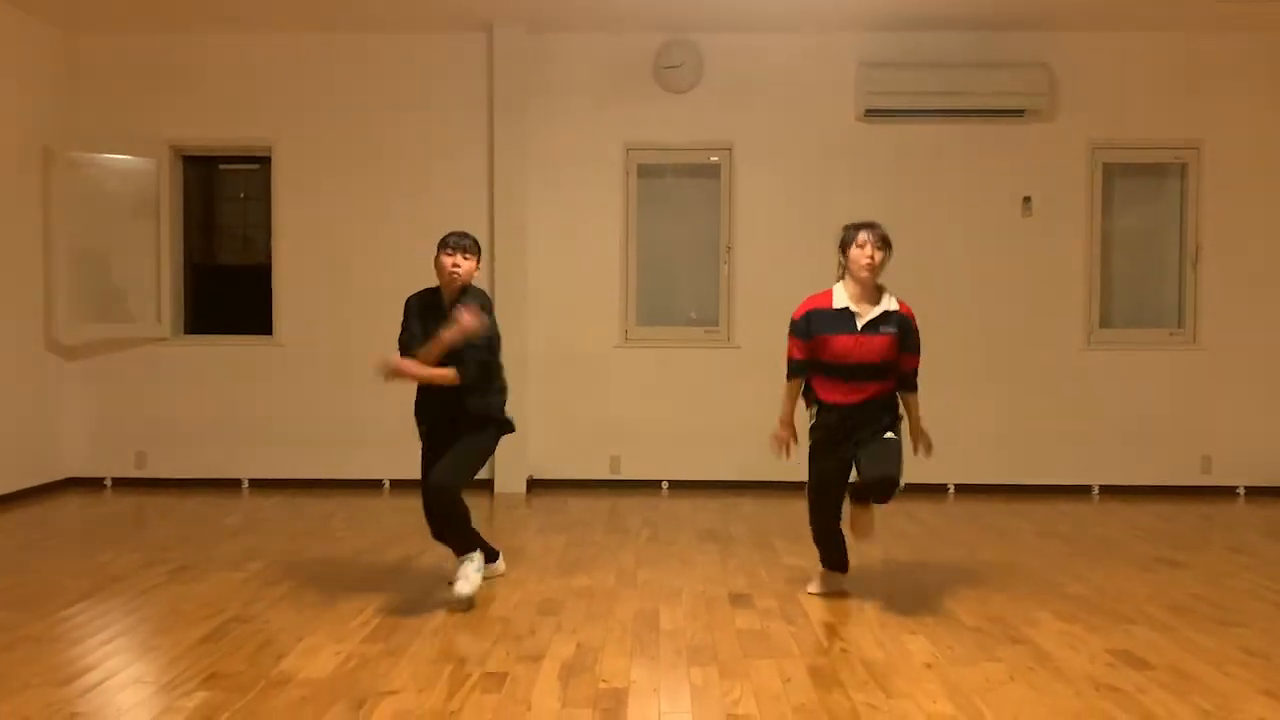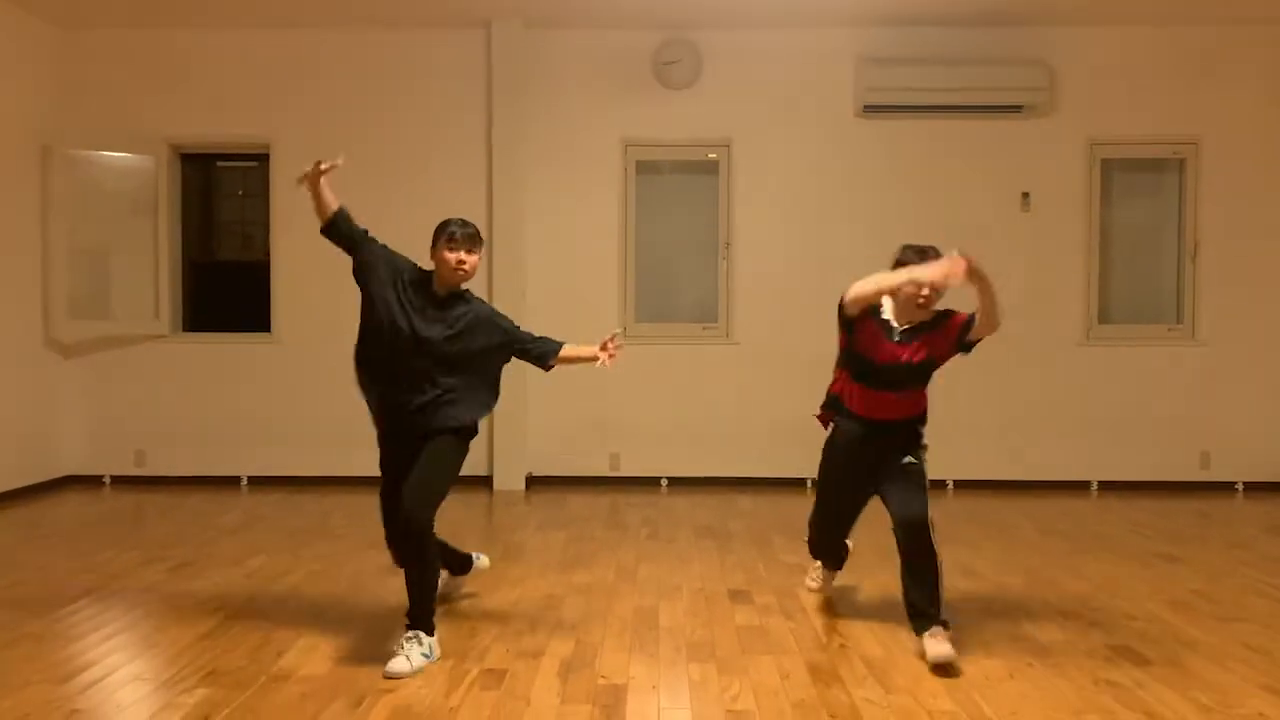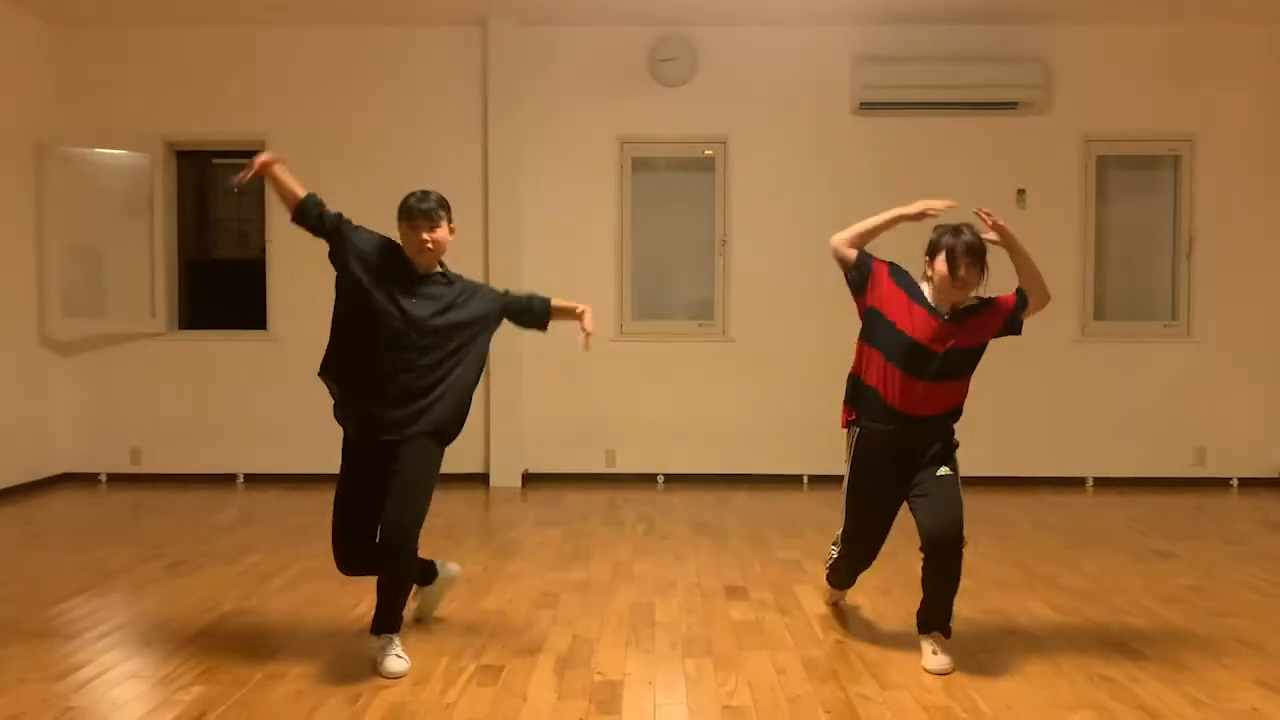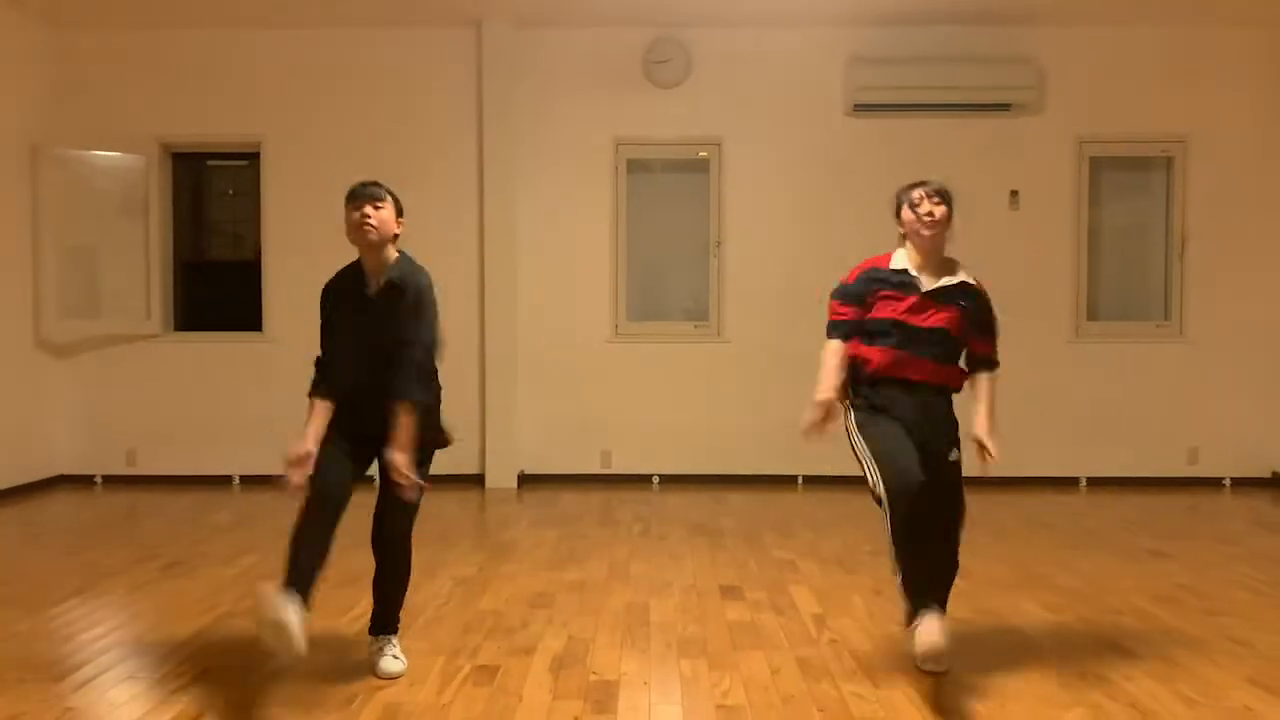
dt=0.3s
person 1, frame 1
left shoulder: (477, 304)
right shoulder: (418, 305)
left elbow: (463, 365)
right elbow: (400, 365)
left wrist: (429, 363)
right wrist: (448, 340)
left hip: (480, 422)
right hip: (437, 424)
left knee: (441, 487)
right knee: (438, 513)
left ankle: (471, 553)
right ankle: (486, 557)
person 1, frame 2
left shoulder: (478, 318)
right shoulder: (392, 275)
left elbow: (533, 347)
right elbow: (344, 232)
left wrist: (591, 352)
right wrist: (319, 185)
left hip: (446, 430)
right hip: (395, 429)
left knee: (412, 511)
right knee: (404, 544)
left ankle: (420, 635)
right ankle: (463, 564)
person 1, frame 3
left shoulder: (467, 296)
right shoulder: (371, 256)
left elbow: (524, 307)
right elbow: (313, 213)
left wrist: (574, 310)
right wrist: (272, 170)
left hip: (422, 428)
right hip: (366, 424)
left knee: (398, 531)
right knee: (351, 552)
left ankle: (390, 634)
right ankle: (430, 574)
person 1, frame 4
left shoulder: (413, 286)
right shoulder: (337, 291)
left elbow: (415, 374)
right elbow: (329, 375)
left wrist: (402, 446)
right wrist: (310, 438)
left hip: (406, 426)
right hip: (350, 421)
left knee: (391, 535)
right knee: (325, 493)
left ankle: (386, 635)
right ankle: (291, 605)
person 2, frame 1
left shoulder: (899, 316)
right shoulder: (814, 311)
left elbow: (907, 378)
right elbow: (796, 371)
left wrist: (916, 425)
right wrist: (785, 420)
left hip: (878, 418)
right hip: (830, 419)
left knee: (884, 478)
right knee: (823, 506)
left ankle: (863, 500)
right ankle: (833, 570)
person 2, frame 2
left shoulder: (943, 327)
right shoulder: (863, 314)
left elbow: (989, 324)
right elbow: (856, 294)
left wrist: (979, 279)
right wrist: (915, 273)
left hip: (902, 441)
right hip: (851, 437)
left knee: (913, 523)
right knee: (824, 529)
left ankle: (931, 627)
right ankle: (828, 562)
person 2, frame 3
left shoulder: (982, 314)
right shoulder: (891, 286)
left elbow: (1038, 296)
right elbow: (842, 244)
left wrist: (1009, 242)
right wrist: (906, 212)
left hip: (933, 441)
right hip: (876, 436)
left knee: (945, 532)
right knee: (861, 539)
left ankle: (933, 633)
right ankle: (838, 575)
person 2, frame 4
left shoulder: (969, 294)
right shoulder: (872, 275)
left elbow: (984, 362)
right elbow: (839, 333)
left wrist: (983, 418)
right wrist: (826, 388)
left hip: (934, 413)
right hip: (876, 405)
left knee: (944, 526)
right knee: (904, 485)
left ankle: (931, 614)
right ankle: (922, 612)
